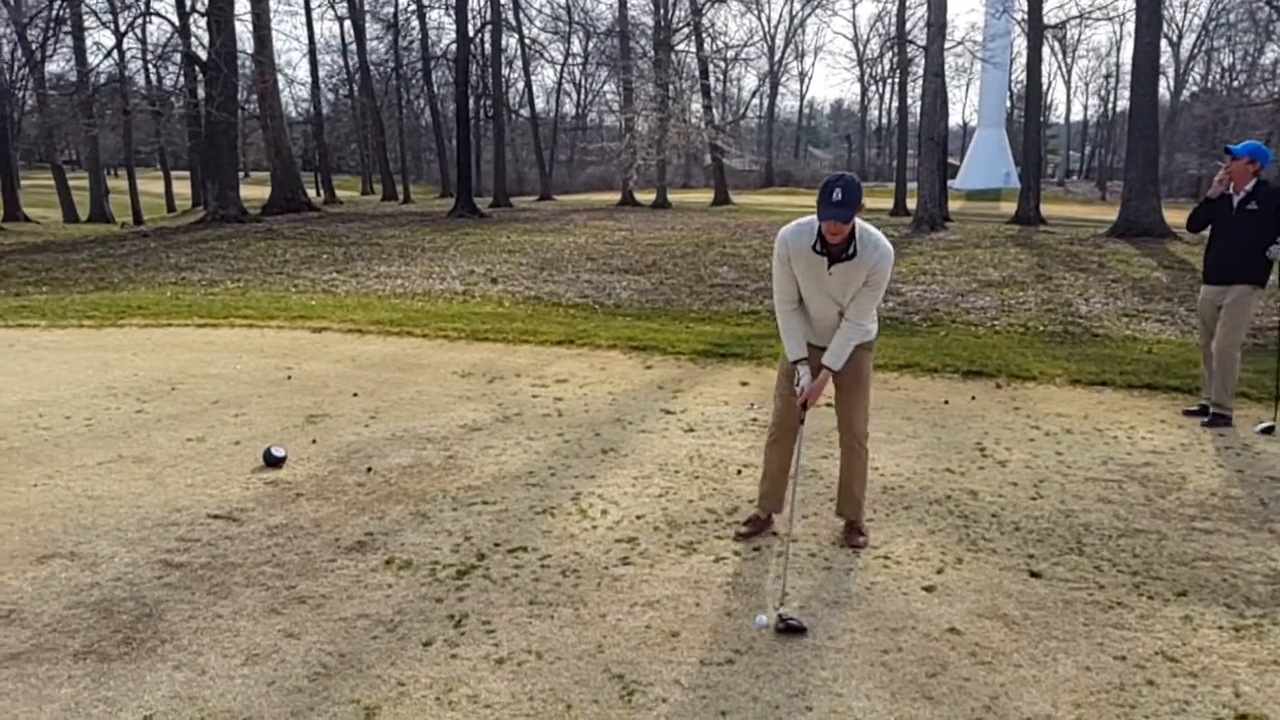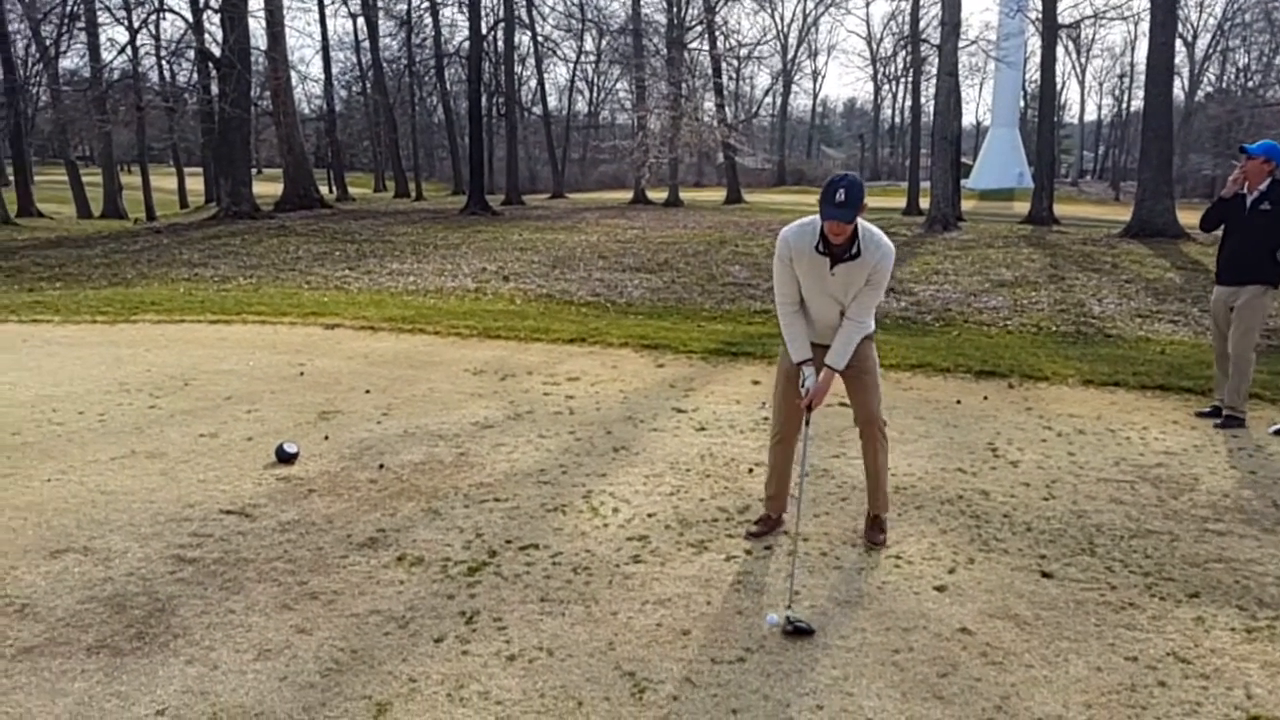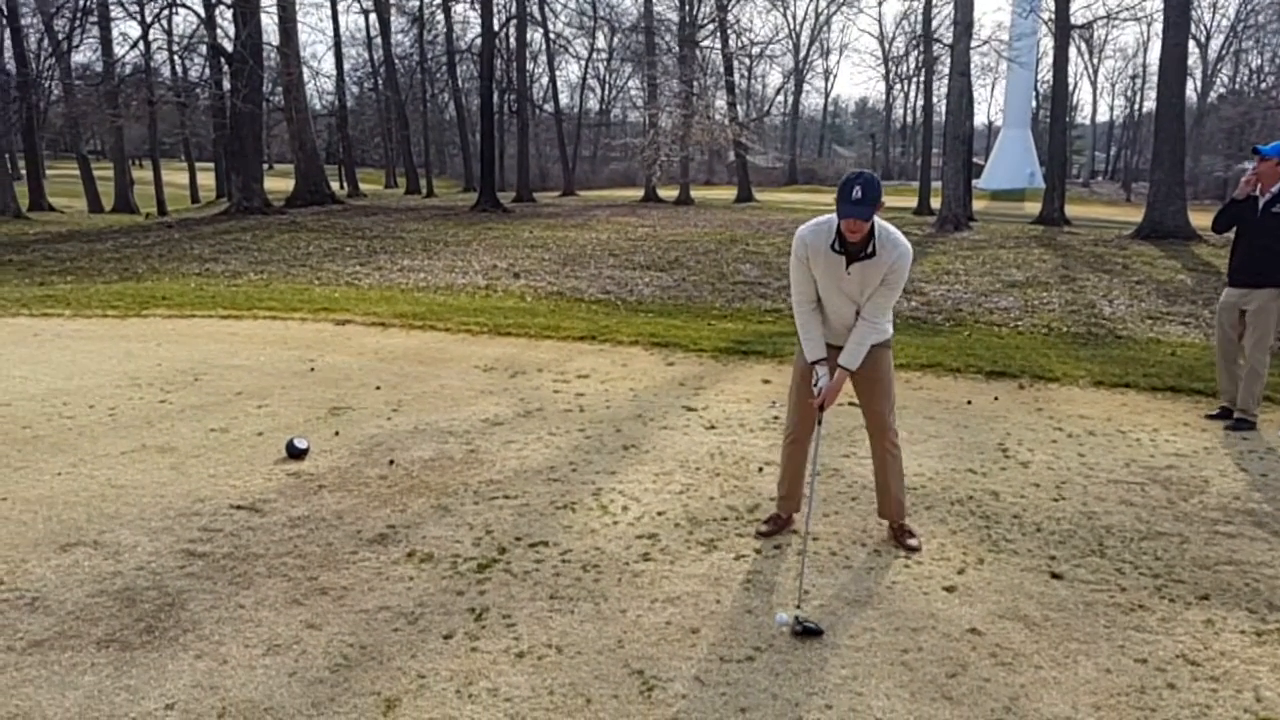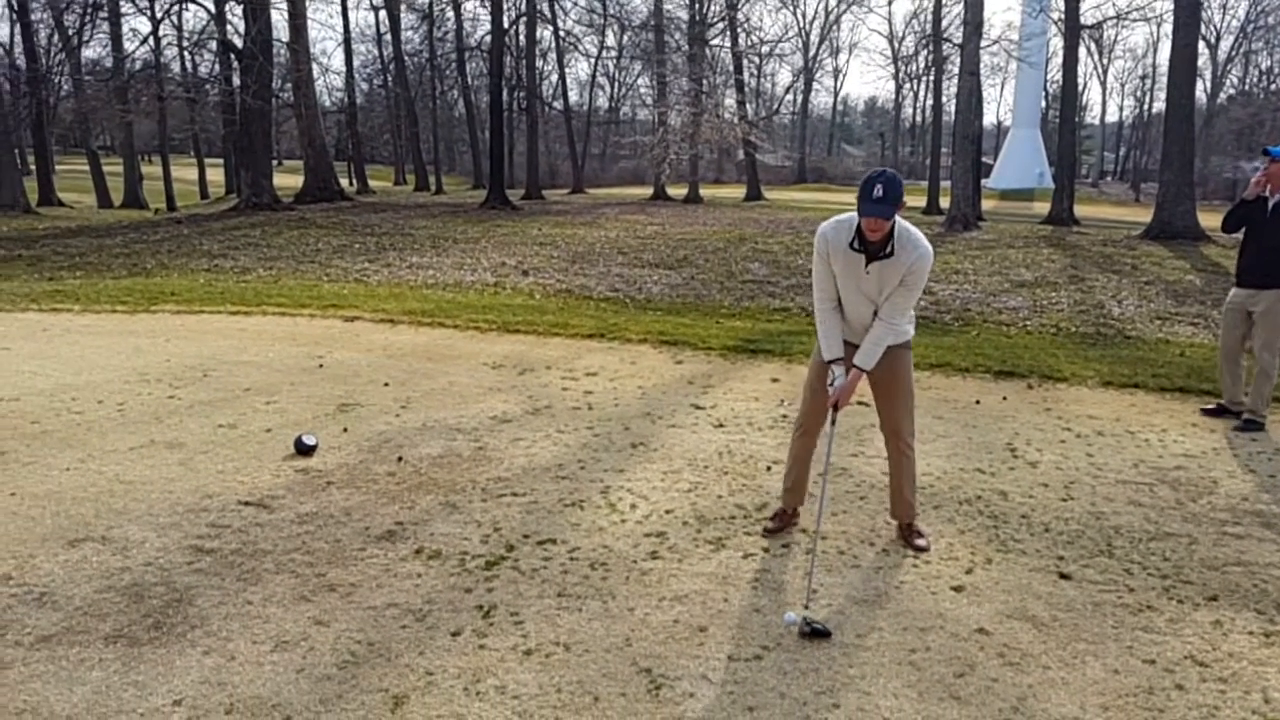
dt=0.2s
person 1, frame 1
left shoulder: (879, 252)
right shoulder: (790, 239)
left elbow: (856, 320)
right elbow: (785, 305)
left wrist: (825, 377)
right wrist: (801, 365)
left hip: (853, 344)
right hip: (803, 341)
left knee: (853, 431)
right knee: (782, 426)
left ankle: (853, 517)
right ankle: (765, 511)
person 1, frame 2
left shoulder: (881, 251)
right shoulder: (791, 239)
left elbow: (857, 318)
right elbow: (787, 306)
left wrist: (828, 376)
right wrist: (805, 365)
left hip: (854, 341)
right hip: (802, 339)
left knee: (872, 421)
right knee: (784, 427)
left ankle: (876, 513)
right ankle: (774, 510)
person 1, frame 3
left shoulder: (898, 250)
right shoulder: (808, 238)
left elbow: (872, 319)
right elbow: (804, 305)
left wrist: (841, 376)
right wrist: (819, 364)
left hip: (871, 344)
right hip: (817, 340)
left knee: (883, 430)
right knee: (797, 428)
left ankle: (896, 520)
right ankle: (785, 509)
person 1, frame 4
left shoulder: (918, 251)
right shoulder: (829, 235)
left elbow: (890, 320)
right elbow: (824, 303)
left wrist: (856, 375)
right wrist: (835, 364)
left hip: (890, 345)
right hip: (836, 339)
left knee: (899, 433)
right knee: (807, 422)
left ankle: (906, 520)
right ankle: (790, 506)
person 2, frame 1
right shoulder: (1221, 197)
right elbow: (1193, 225)
right wrist: (1212, 194)
left hip: (1244, 286)
right hip: (1211, 284)
left knee: (1225, 347)
right knee: (1208, 346)
left ankle: (1222, 410)
right ankle: (1210, 402)
person 2, frame 2
right shoulder: (1235, 196)
right elbow: (1206, 225)
right wrist: (1226, 193)
left hip: (1257, 286)
right hip: (1224, 284)
left knee: (1240, 349)
right knee: (1221, 348)
left ankle: (1235, 411)
right ankle: (1222, 402)
person 2, frame 3
right shoulder: (1248, 198)
right elbow: (1219, 226)
right wrist: (1239, 195)
right hip: (1235, 286)
left knee: (1255, 353)
right knee: (1225, 348)
left ankle: (1246, 413)
right ankle: (1230, 403)
person 2, frame 4
right shoulder: (1257, 200)
right elbow: (1228, 226)
right wrist: (1248, 196)
right hip: (1242, 286)
right knee: (1229, 346)
left ankle: (1255, 414)
right ankle: (1232, 402)
